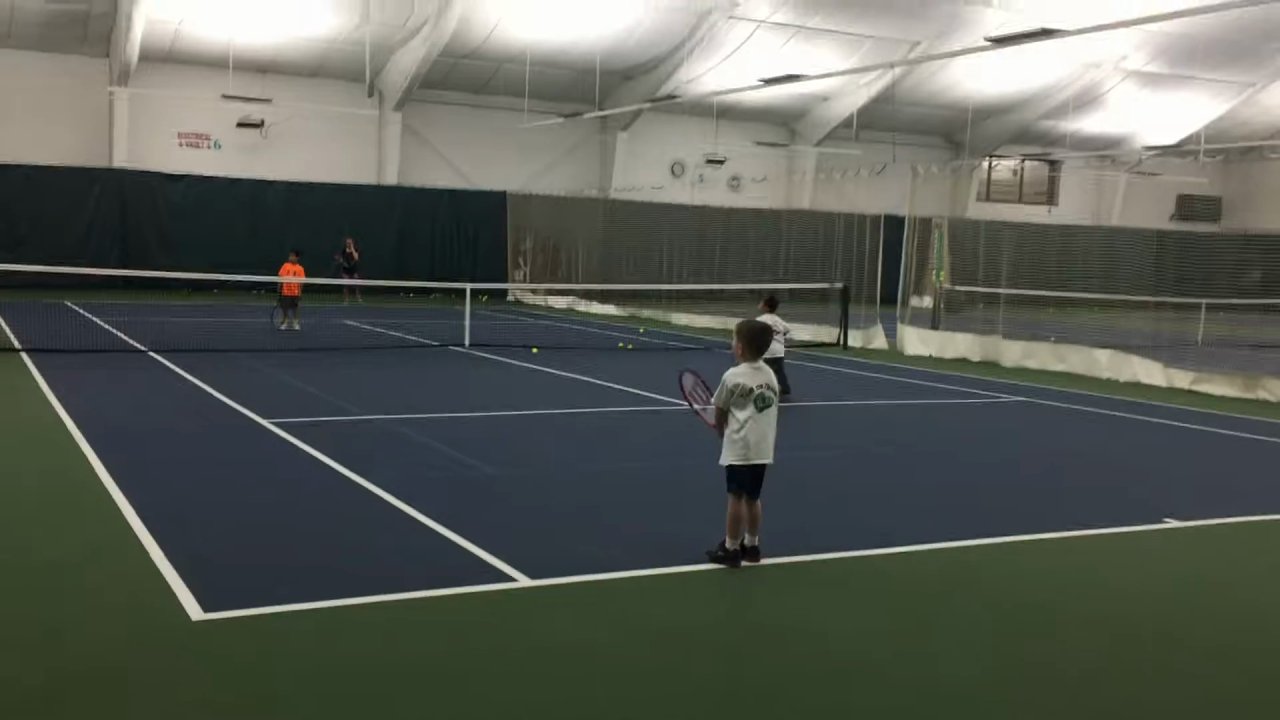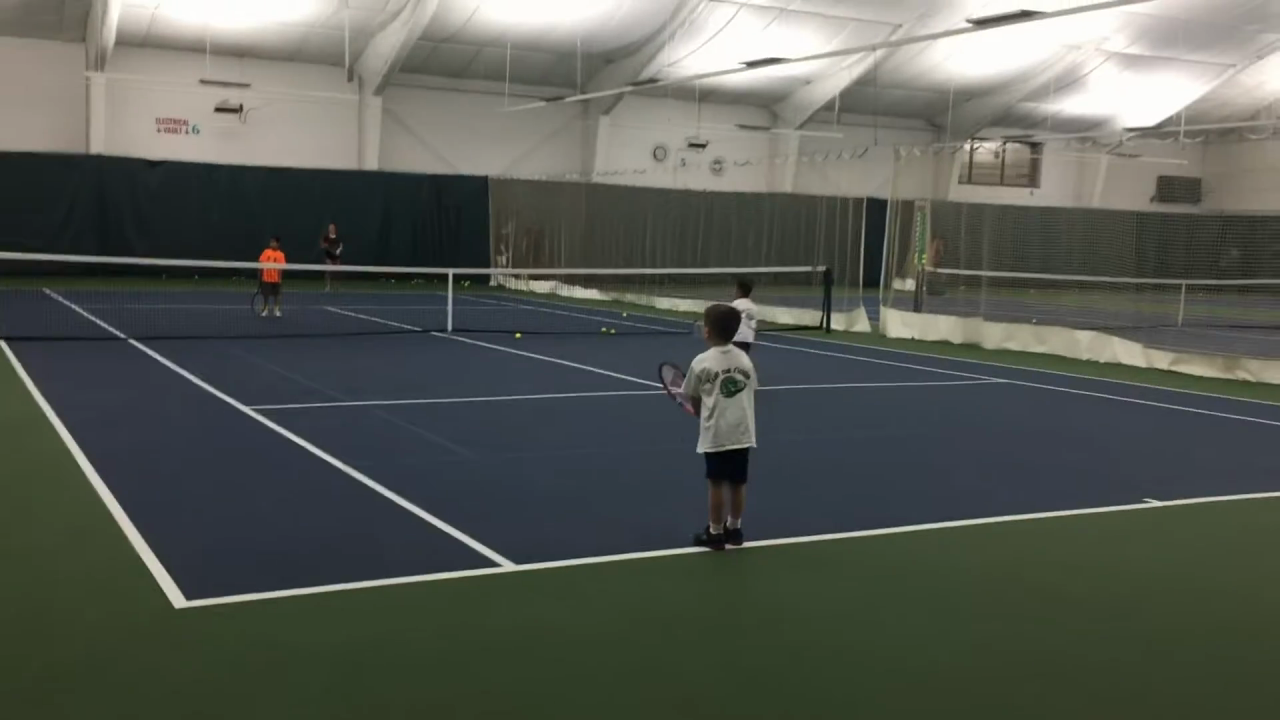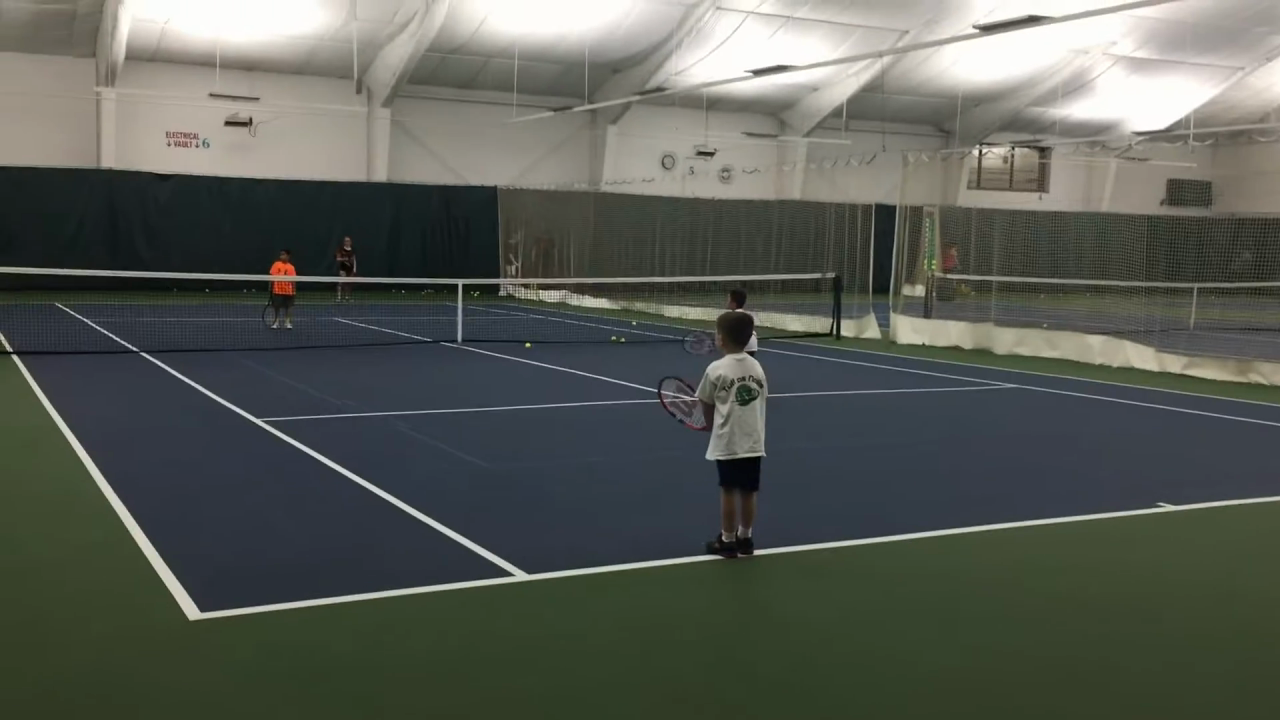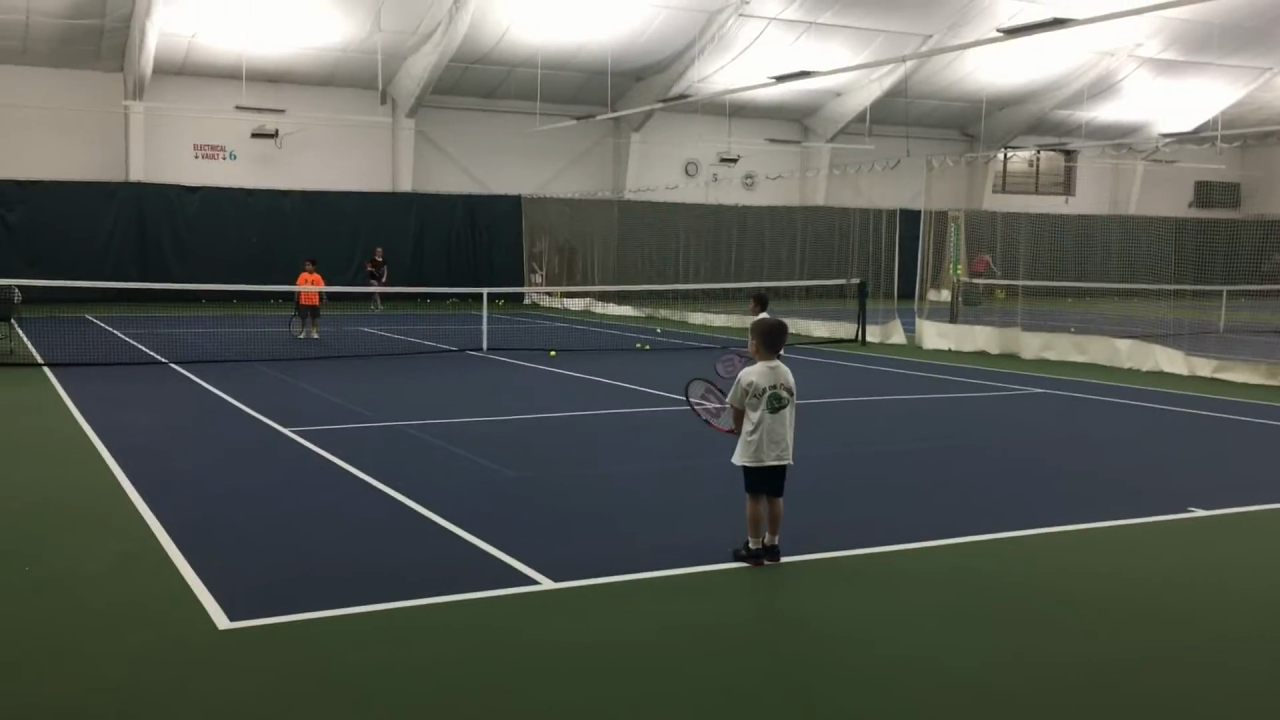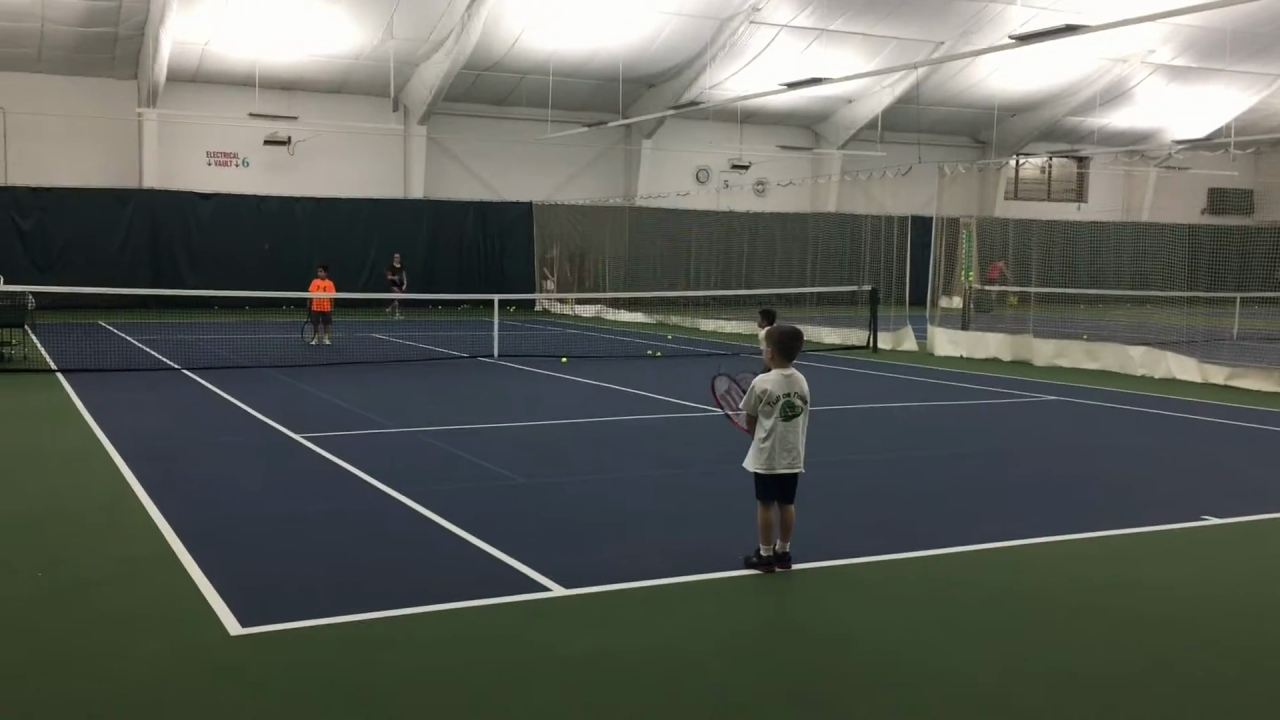
dt=0.4s
person 1, frame 1
left shoulder: (733, 376)
right shoulder: (770, 375)
left elbow: (720, 411)
right elbow: (768, 408)
left wrist: (721, 429)
left hip: (740, 448)
right hip: (762, 448)
left knee: (736, 497)
right knee: (752, 497)
left ankle: (731, 549)
right ankle: (751, 545)
person 1, frame 2
left shoulder: (701, 362)
right shoulder: (744, 359)
left elbow: (694, 399)
right elbow: (750, 391)
left wrist: (703, 417)
left hip: (716, 434)
right hip: (742, 433)
left knee: (717, 483)
right knee: (737, 483)
left ankle: (715, 533)
right ankle: (734, 528)
person 1, frame 3
left shoulder: (716, 369)
right shoulder: (756, 367)
left elbow: (707, 405)
right elbow: (759, 400)
left wrist: (712, 427)
left hip: (728, 442)
right hip: (753, 441)
left knee: (729, 491)
right knee: (748, 491)
left ankle: (727, 541)
right ankle: (745, 538)
person 1, frame 4
left shoulder: (748, 375)
right shoulder: (787, 374)
left elbow: (737, 412)
right elbow: (787, 408)
left wrist: (741, 431)
left hip: (755, 449)
right hip: (780, 448)
left knee: (755, 498)
right knee: (775, 497)
left ankle: (754, 548)
right ankle: (771, 545)
person 1, frame 5
left shoulder: (762, 382)
right shoulder: (802, 382)
left elbow: (750, 419)
right elbow: (800, 416)
left wrist: (757, 435)
left hip: (767, 456)
right hip: (792, 455)
left knee: (766, 504)
right knee: (786, 504)
left ankle: (765, 555)
right ankle: (782, 552)
